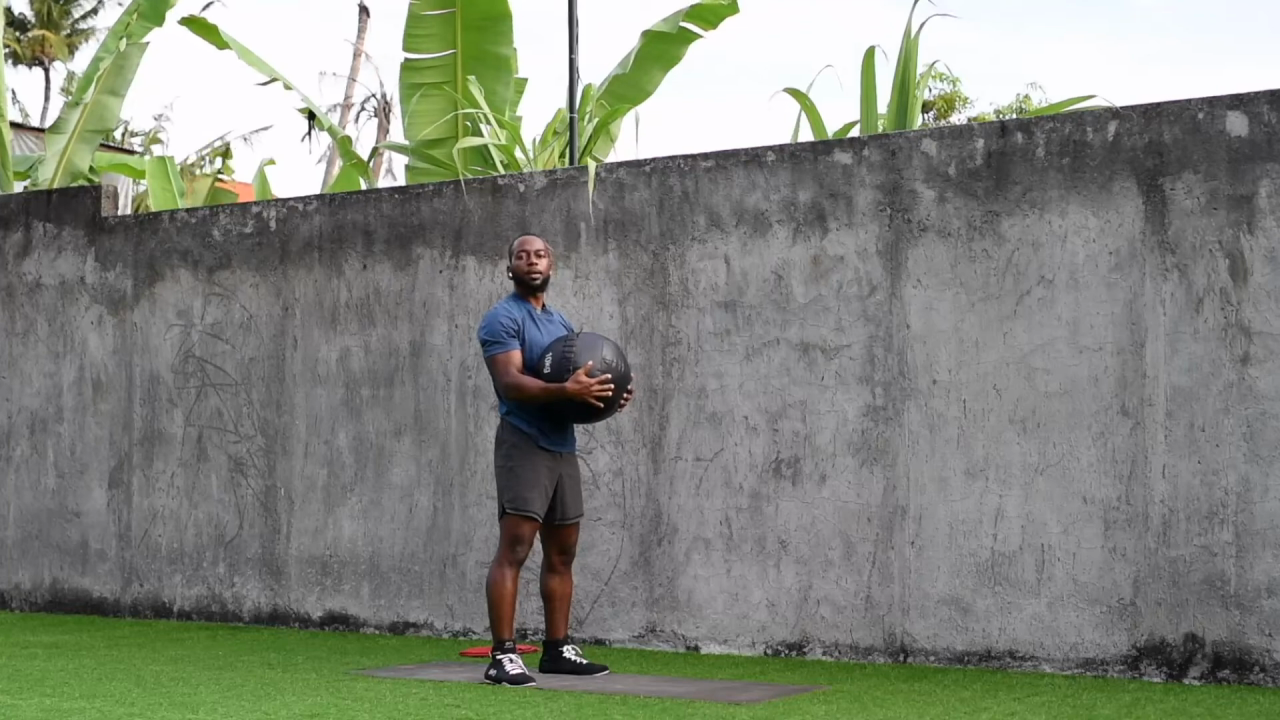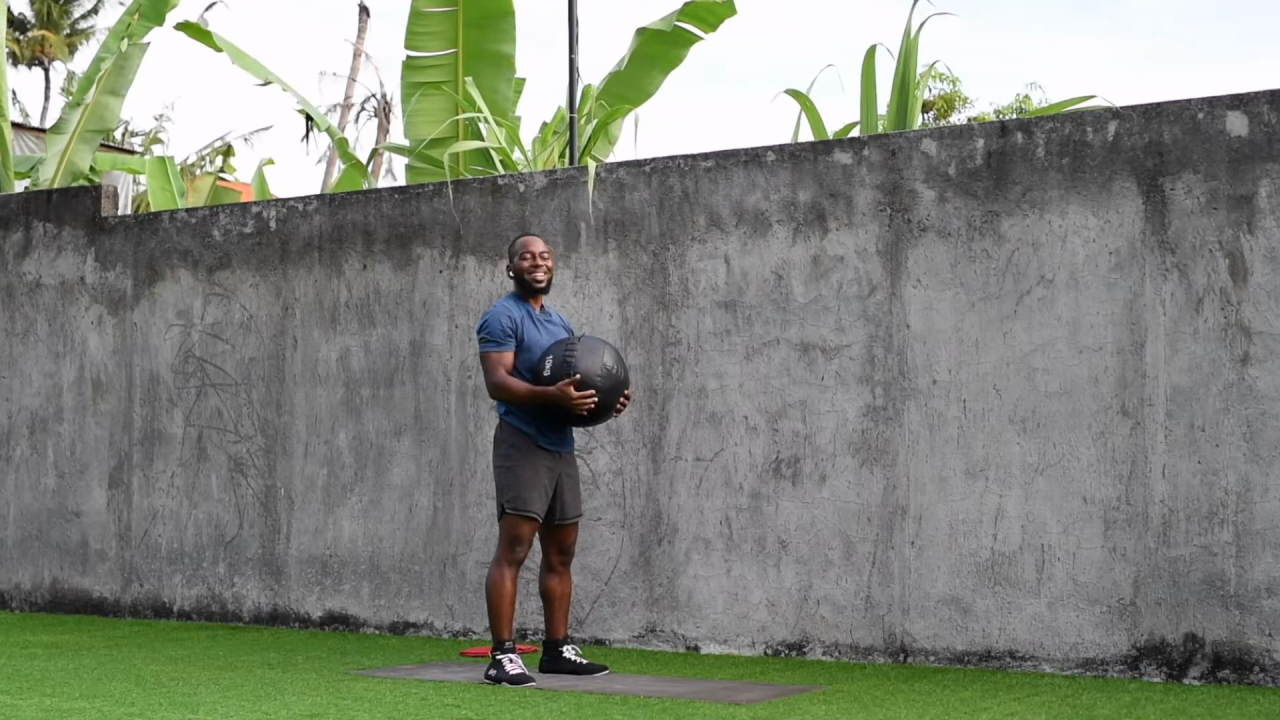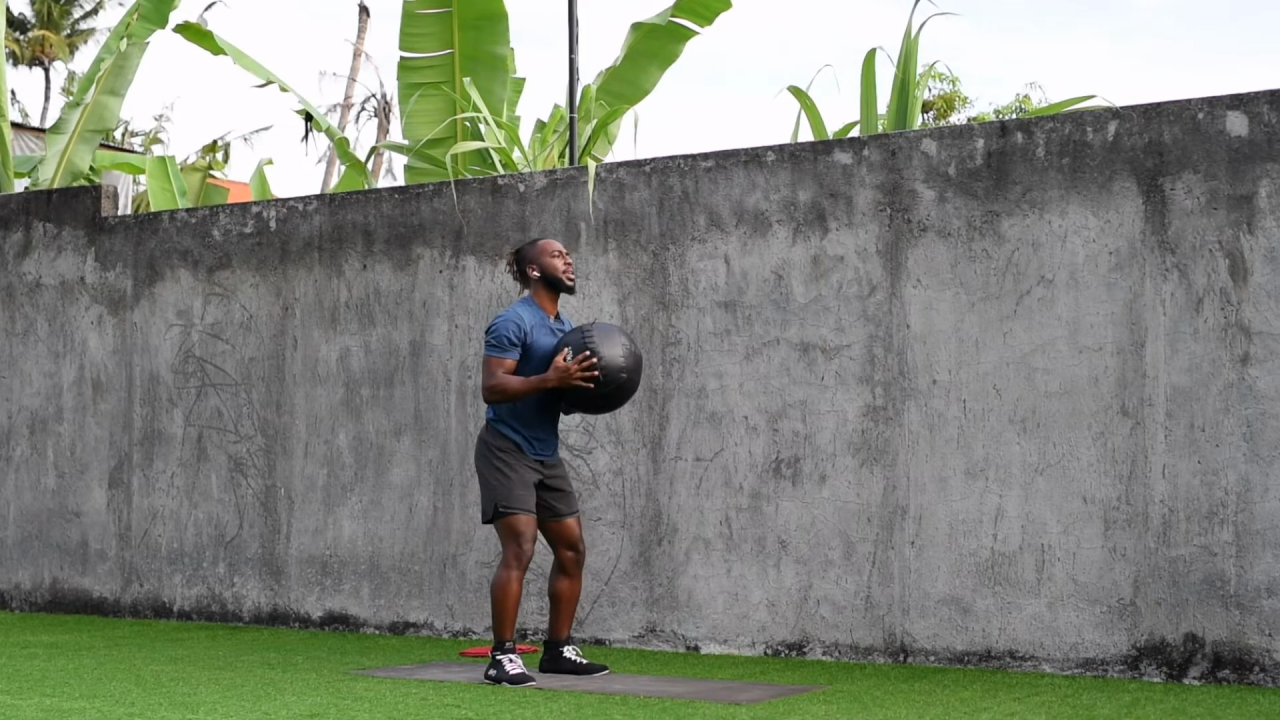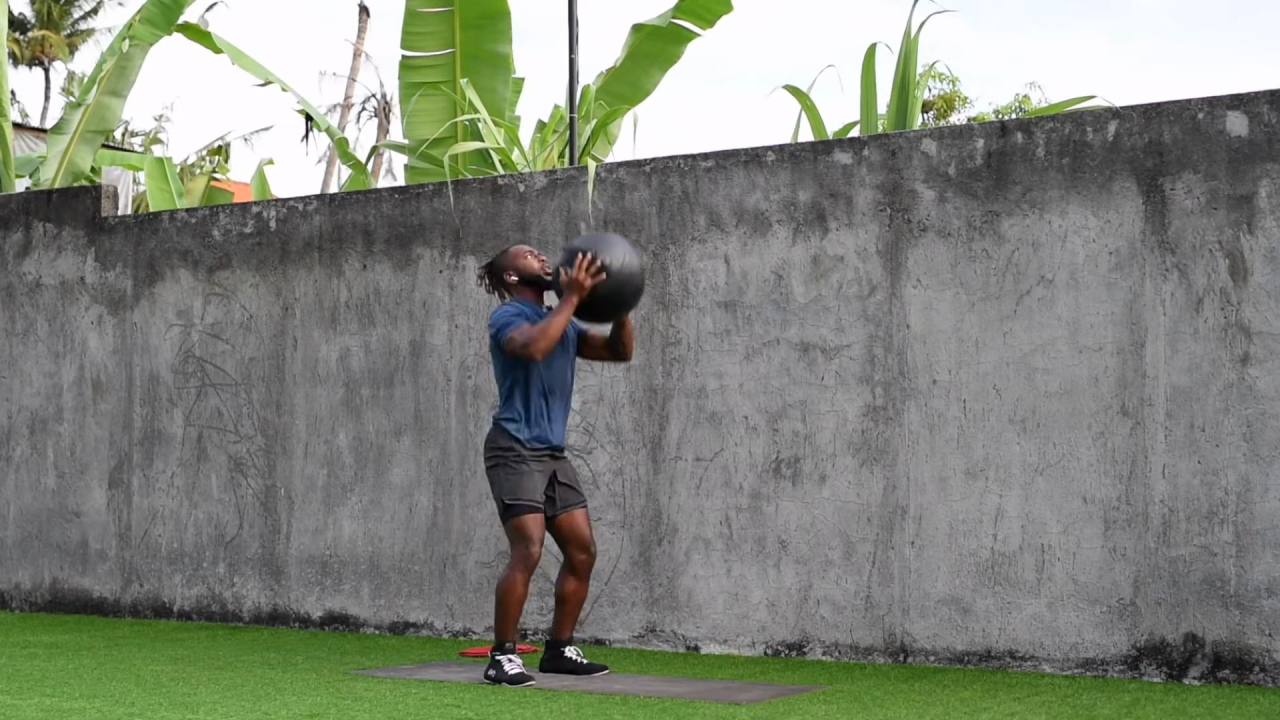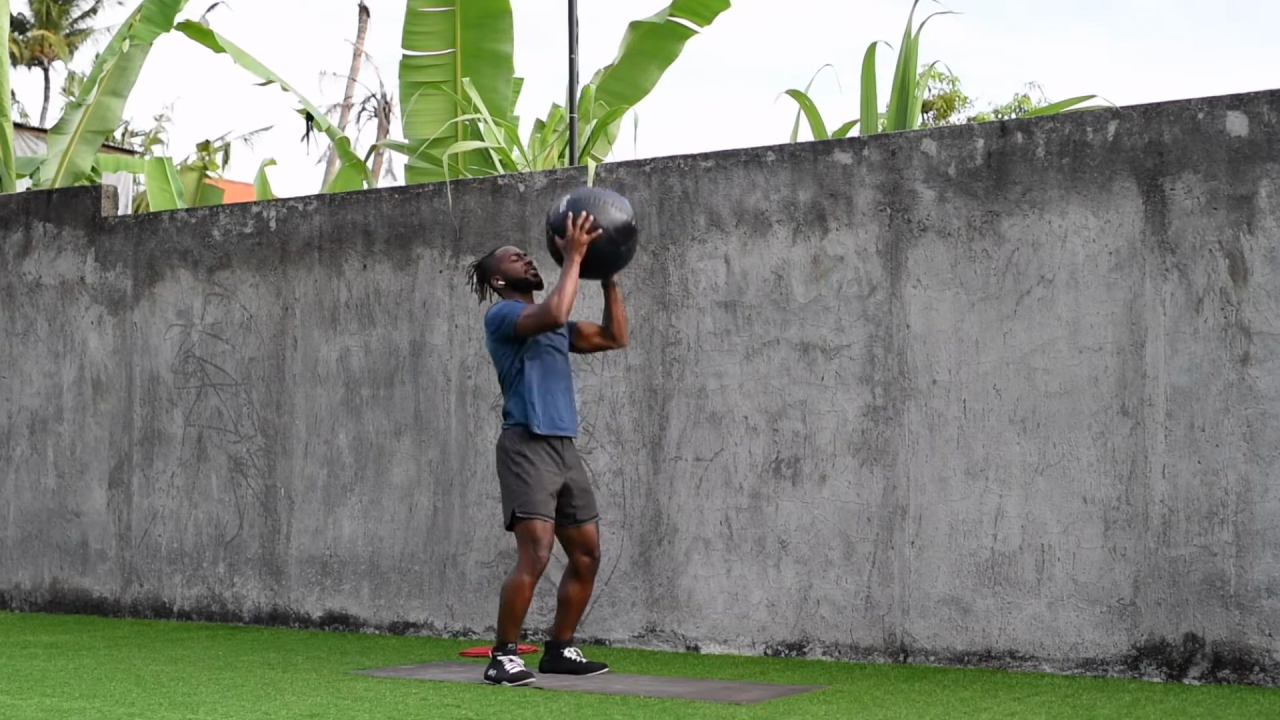
dt=1s
person 1, frame 1
left shoulder: (561, 322)
right shoulder: (503, 318)
right elbow: (510, 381)
left wrist: (603, 395)
right wrist: (566, 390)
left hip: (564, 446)
right hip: (524, 444)
left knee: (561, 553)
right knee: (513, 549)
left ankle: (558, 649)
right ankle: (502, 655)
person 1, frame 2
left shoulder: (560, 321)
right shoulder: (502, 316)
right elbow: (498, 383)
left wrist: (603, 398)
right wrist: (551, 395)
left hip: (562, 445)
right hip: (523, 443)
left knee: (561, 553)
right knee: (513, 549)
left ankle: (558, 648)
right ankle: (502, 655)
person 1, frame 3
left shoulder: (566, 326)
right shoulder: (513, 320)
right elbow: (492, 386)
left wrist: (584, 383)
right wrist: (551, 378)
left hip: (546, 453)
right hip: (507, 449)
left knee: (572, 551)
right knee: (519, 551)
left ankle: (558, 649)
right ankle: (502, 656)
person 1, frame 4
left shoulder: (564, 324)
right shoulder: (508, 316)
left elbow: (621, 351)
right elbow: (534, 348)
right wrist: (573, 297)
left hip: (553, 456)
right hip: (513, 453)
left knee: (583, 550)
right knee: (528, 550)
left ankle: (560, 648)
right ankle: (503, 655)
person 1, frame 5
left shoulder: (554, 328)
right shoulder: (504, 314)
left elbow: (615, 336)
right elbow: (553, 312)
left wrist: (608, 271)
right wrist: (573, 256)
left hip: (565, 451)
right hip: (527, 448)
left knee: (587, 554)
right knee: (535, 553)
left ankle: (560, 648)
right ankle: (503, 655)
